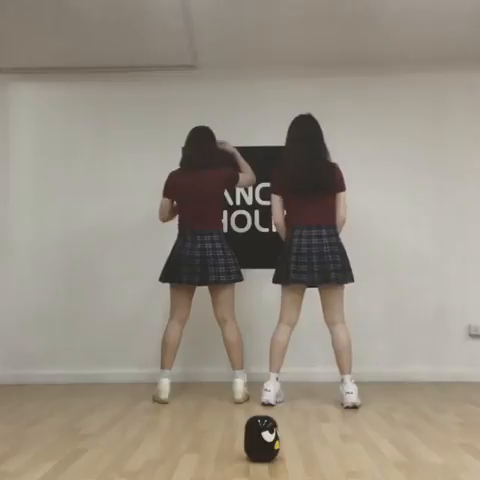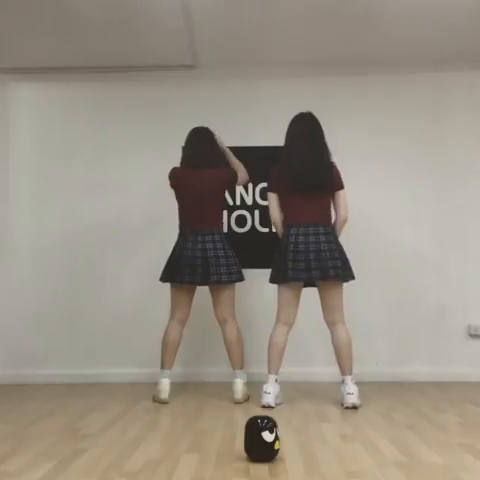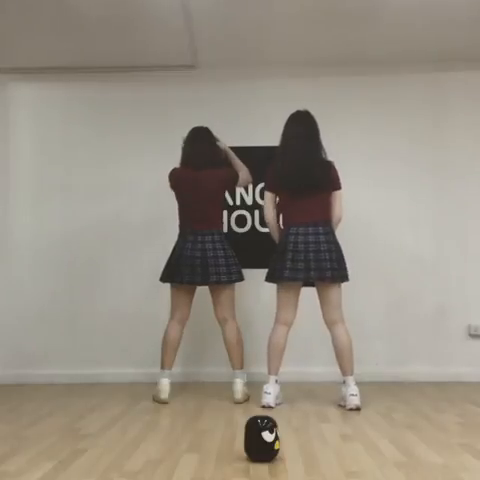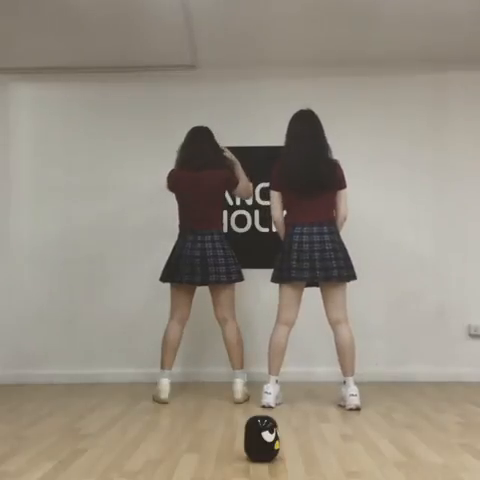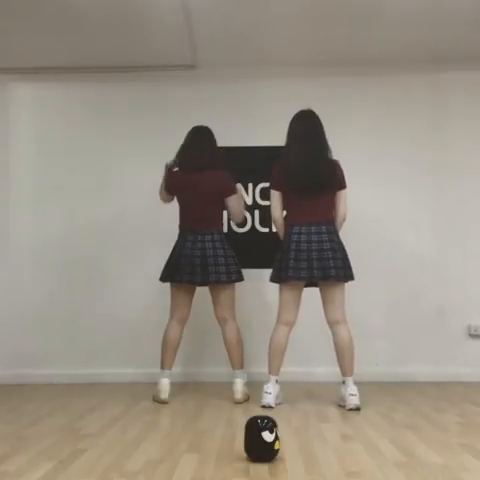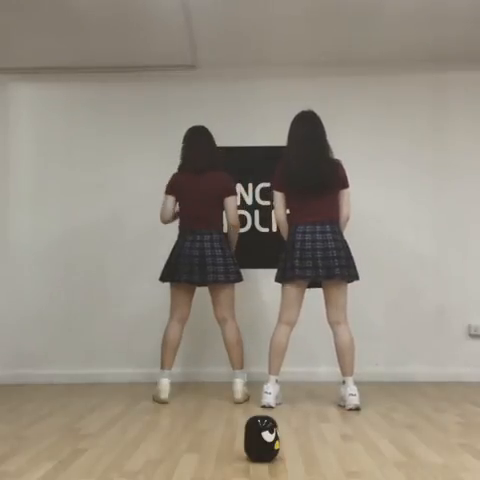
dt=0.3s
person 1, frame 1
left shoulder: (282, 175)
right shoulder: (333, 171)
left elbow: (278, 219)
right elbow: (341, 216)
left hip: (297, 246)
right hip: (329, 245)
left knee: (286, 321)
right knee: (336, 321)
left ankle: (272, 385)
right ankle: (348, 386)
person 1, frame 2
left shoulder: (279, 172)
right shoulder: (330, 170)
left elbow: (276, 217)
right elbow: (343, 215)
left hip: (293, 245)
right hip: (326, 243)
left knee: (283, 322)
right knee: (336, 321)
left ankle: (271, 387)
right ankle: (349, 387)
person 1, frame 3
left shoulder: (276, 171)
right shoulder: (327, 169)
left elbow: (270, 216)
right elbow: (336, 215)
left hip: (292, 243)
right hip: (324, 243)
left knee: (282, 322)
right knee: (335, 321)
left ankle: (271, 387)
right ankle: (350, 388)
person 1, frame 4
left shoulder: (281, 170)
right shoulder: (333, 168)
left elbow: (277, 216)
right elbow: (342, 213)
left hip: (296, 243)
right hip: (329, 242)
left knee: (284, 321)
right knee: (339, 321)
left ankle: (271, 387)
right ankle: (350, 388)
person 1, frame 5
left shoulder: (281, 170)
right shoulder: (333, 168)
left elbow: (276, 214)
right elbow: (341, 214)
left hip: (295, 243)
right hip: (328, 242)
left knee: (284, 321)
right knee: (337, 321)
left ankle: (271, 387)
right ankle: (349, 388)
person 1, frame 6
left shoulder: (284, 171)
right shoulder: (335, 168)
left elbow: (280, 215)
right elbow: (345, 212)
left hip: (299, 243)
right hip: (332, 242)
left knee: (286, 321)
right knee: (339, 321)
left ankle: (271, 386)
right ankle: (349, 388)
person 2, frame 1
left shoulder: (175, 178)
right shoulder: (221, 175)
left elbow: (164, 215)
right elbow: (250, 178)
right wrist: (233, 152)
left hip: (185, 248)
right hip: (216, 247)
left knee: (176, 319)
right knee: (227, 319)
left ankle: (163, 384)
right ankle: (239, 385)
person 2, frame 2
left shoulder: (177, 175)
right shoulder: (221, 175)
right elbow: (244, 176)
left wrist: (192, 154)
right wrist: (223, 148)
left hip: (186, 248)
right hip: (216, 247)
left knee: (177, 319)
right knee: (227, 319)
left ankle: (164, 384)
right ankle: (239, 384)
person 2, frame 3
left shoulder: (177, 176)
right shoulder: (221, 175)
right elbow: (247, 177)
left wrist: (189, 152)
right wrist: (227, 150)
left hip: (186, 248)
right hip: (216, 248)
left knee: (177, 319)
right knee: (227, 319)
left ankle: (163, 384)
right ankle: (239, 385)
person 2, frame 4
left shoulder: (177, 176)
right shoulder: (222, 175)
right elbow: (247, 191)
left wrist: (179, 162)
right wrist: (235, 161)
left hip: (186, 248)
right hip: (216, 247)
left knee: (176, 319)
right knee: (227, 319)
left ankle: (163, 384)
right ankle: (239, 384)
person 2, frame 5
left shoulder: (177, 178)
right shoulder: (222, 178)
left elbow: (164, 197)
right elbow: (238, 216)
left wrist: (167, 171)
right wrist: (236, 194)
left hip: (186, 247)
right hip: (216, 247)
left knee: (177, 319)
right knee: (227, 319)
left ankle: (164, 384)
right ankle: (239, 384)
person 2, frame 6
left shoulder: (177, 180)
right shoulder: (223, 180)
left elbow: (165, 217)
right elbow: (234, 222)
right wrist: (230, 248)
left hip: (186, 248)
right hip: (216, 247)
left knee: (177, 318)
right knee: (227, 319)
left ankle: (164, 384)
right ankle: (239, 385)
